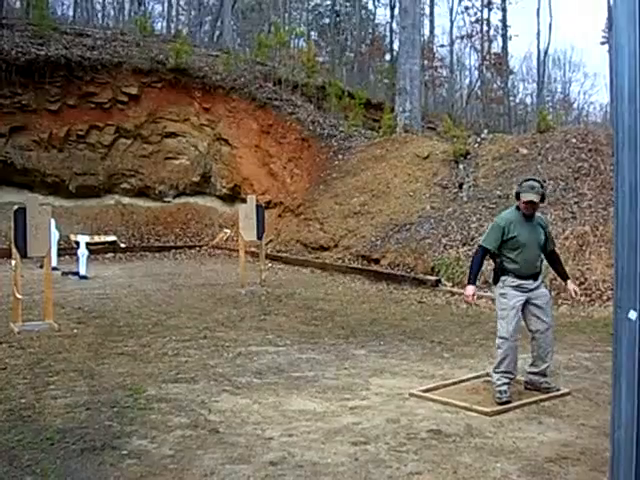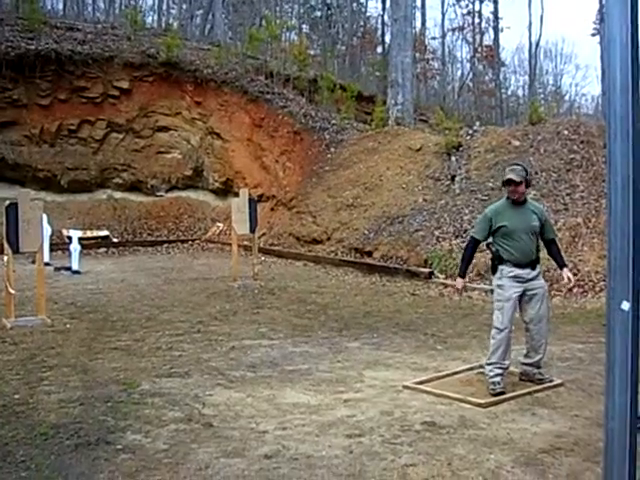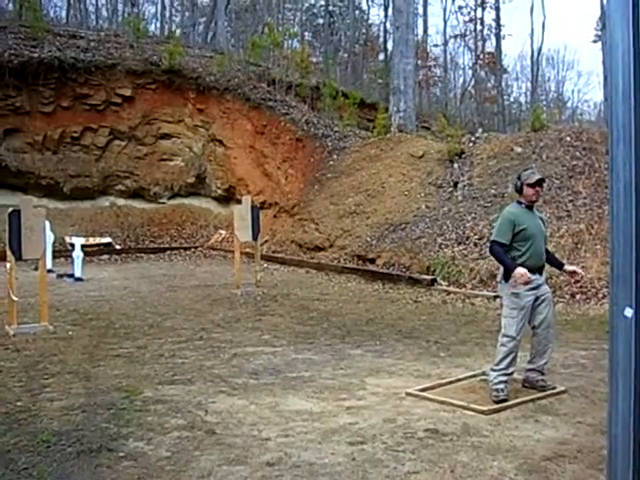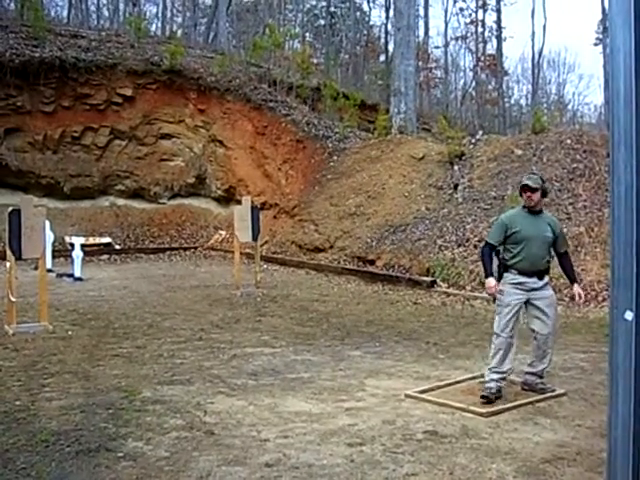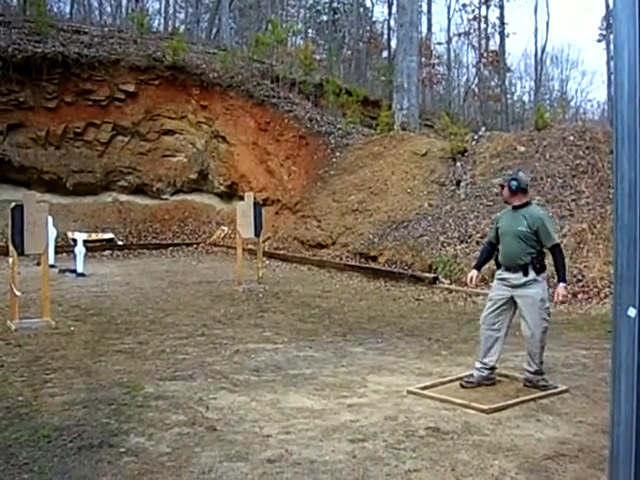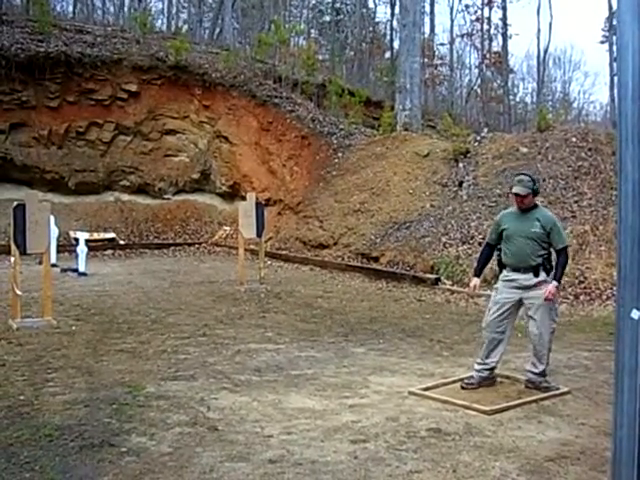
dt=0.5s
person 1, frame 1
left shoulder: (542, 223)
right shoulder: (504, 221)
left elbow: (550, 253)
right elbow: (482, 251)
left wrist: (567, 279)
right wrist: (471, 283)
left hip: (536, 284)
right hip: (510, 285)
left knee: (544, 331)
right knee: (507, 336)
left ankle: (536, 376)
right ankle: (502, 383)
person 1, frame 2
left shoulder: (537, 211)
right shoulder: (494, 212)
left elbow: (550, 241)
right elbow: (473, 243)
left wrist: (563, 267)
right wrist: (461, 275)
left hip: (533, 274)
right hip: (507, 275)
left knee: (538, 323)
right knee: (502, 326)
left ankle: (531, 368)
right ankle: (495, 374)
person 1, frame 3
left shoulder: (538, 217)
right shoulder: (510, 214)
right elbow: (495, 247)
left wrist: (563, 267)
right wrist: (514, 269)
left hip: (539, 280)
right hip: (517, 282)
left knee: (544, 329)
right knee: (511, 333)
left ankle: (533, 375)
right ankle: (498, 381)
person 1, frame 4
left shoulder: (551, 222)
right shoulder: (508, 219)
left elbow: (562, 254)
right elbow: (488, 248)
left wrist: (574, 282)
right wrist: (489, 276)
left hip: (541, 284)
right hip: (513, 282)
left knee: (546, 333)
right knee: (503, 333)
left ankle: (533, 378)
right ankle: (493, 382)
person 1, frame 5
left shoulder: (538, 216)
right shoulder: (502, 216)
left elbow: (556, 250)
right elbow: (491, 244)
left wrist: (561, 282)
right wrist: (476, 267)
left hip: (530, 280)
right hip: (503, 278)
left knee: (535, 331)
right knee: (490, 324)
left ankle: (534, 375)
right ankle: (484, 371)
person 1, frame 6
left shoulder: (547, 219)
right shoulder: (504, 217)
left elbow: (562, 253)
right elbow: (490, 246)
left wrist: (555, 282)
right wrist: (477, 274)
left hip: (538, 281)
right hip: (509, 279)
left knee: (542, 332)
right knee: (493, 326)
left ankle: (536, 376)
right ankle: (484, 372)
